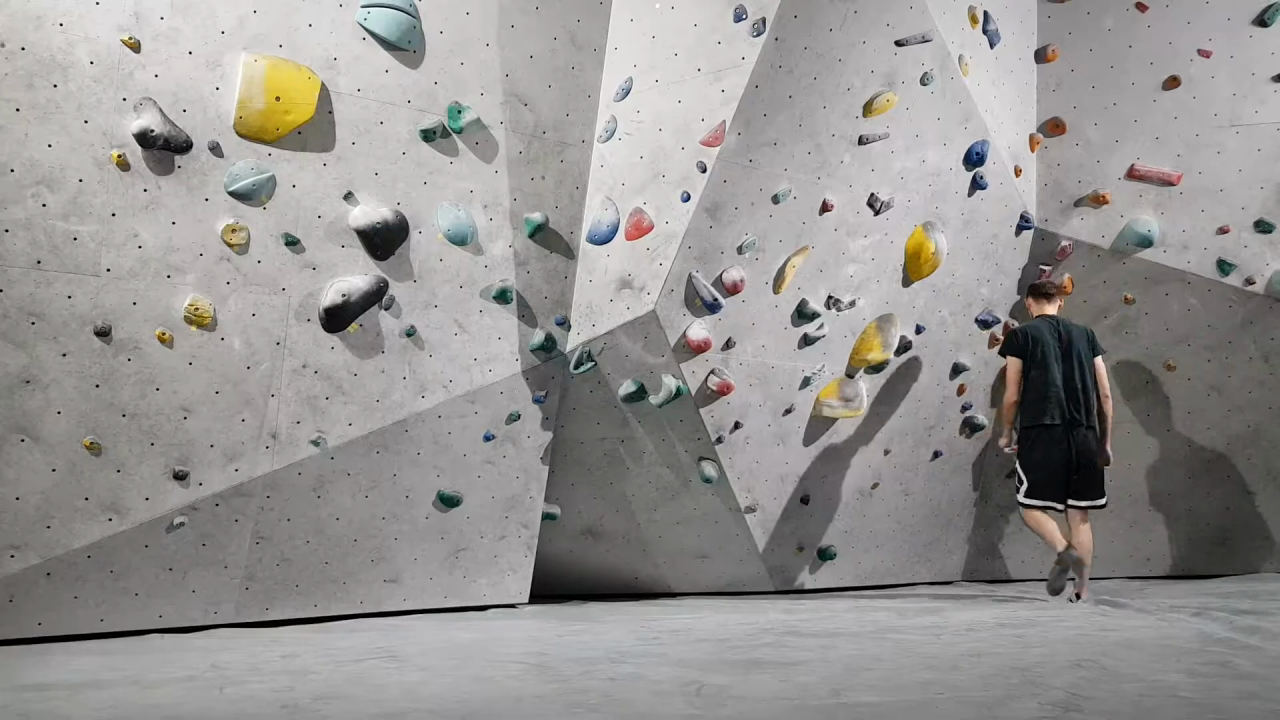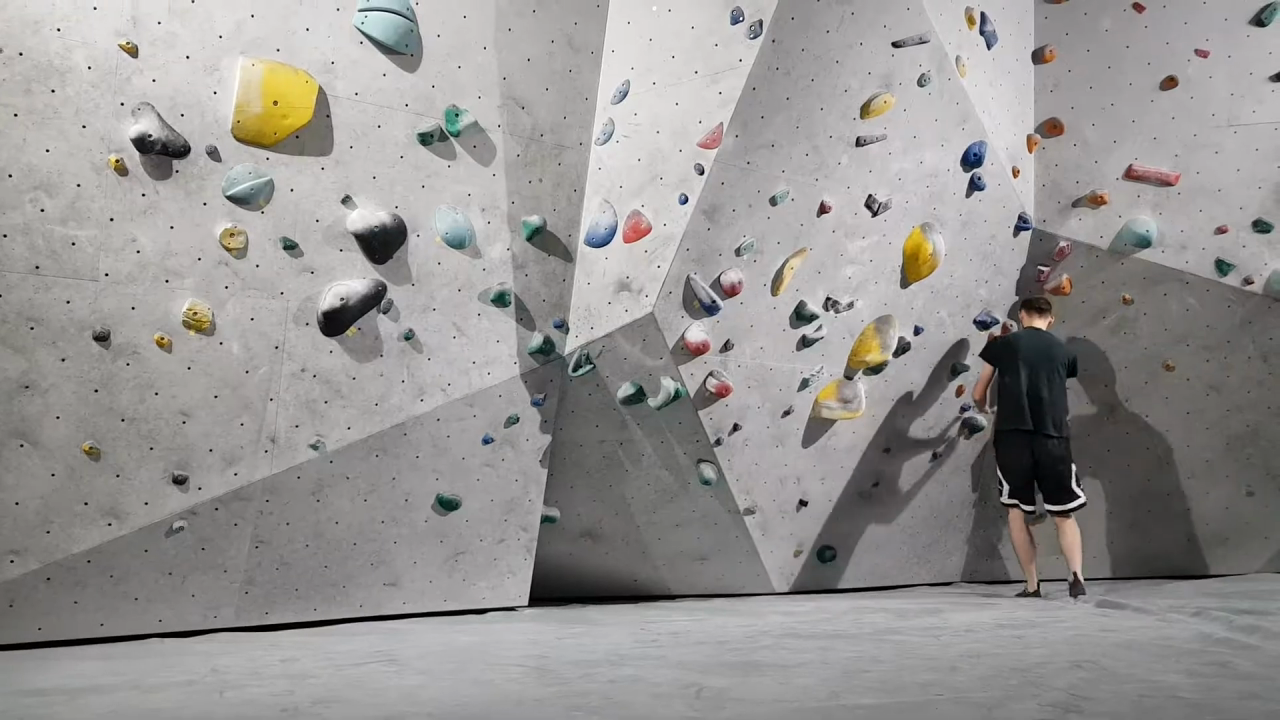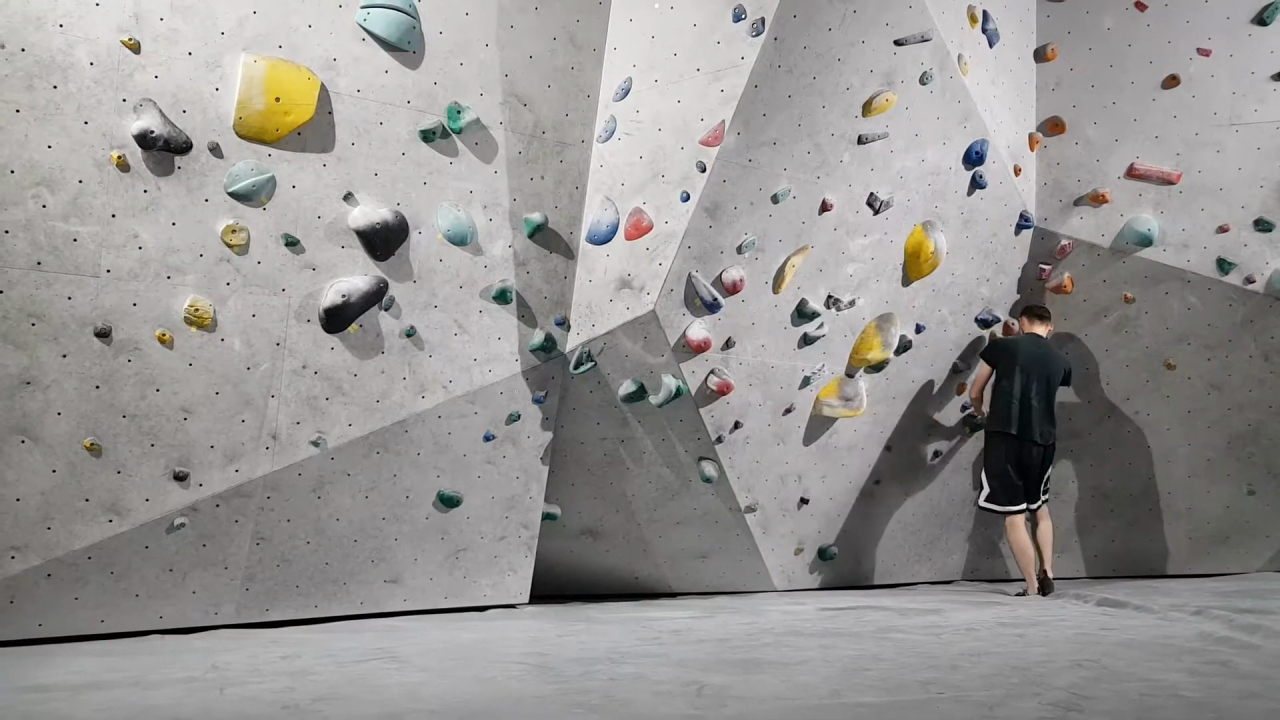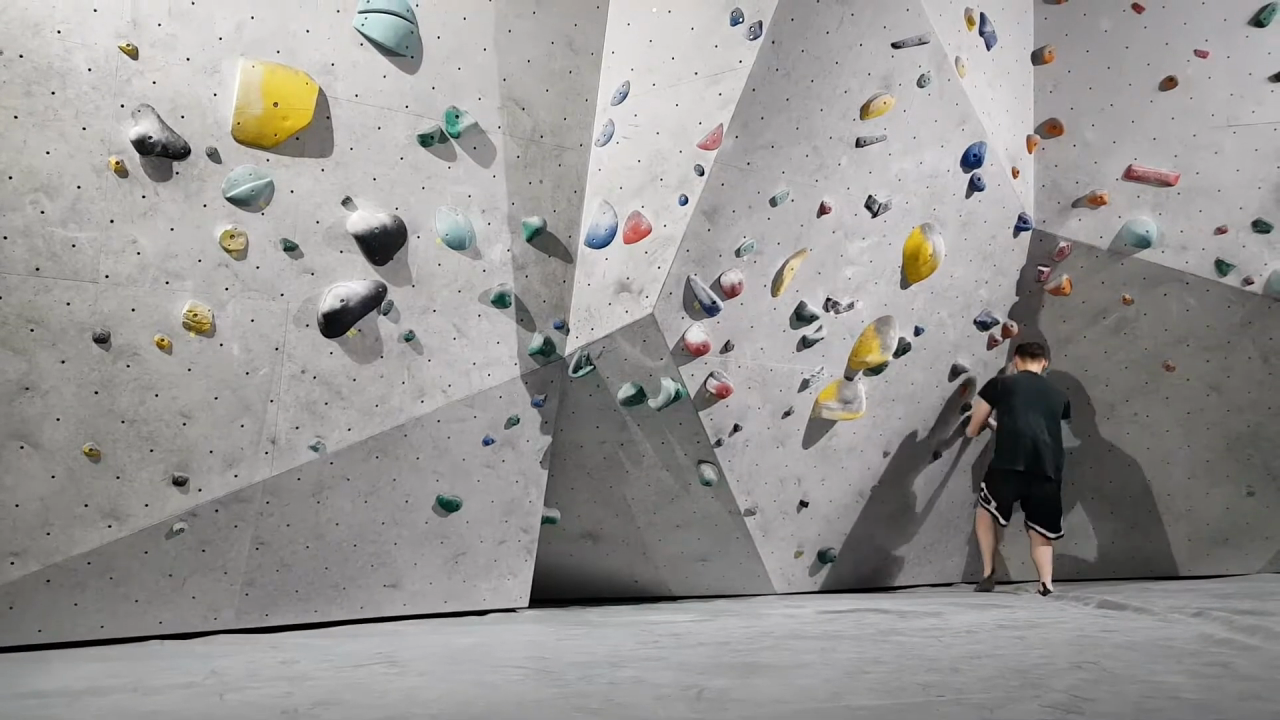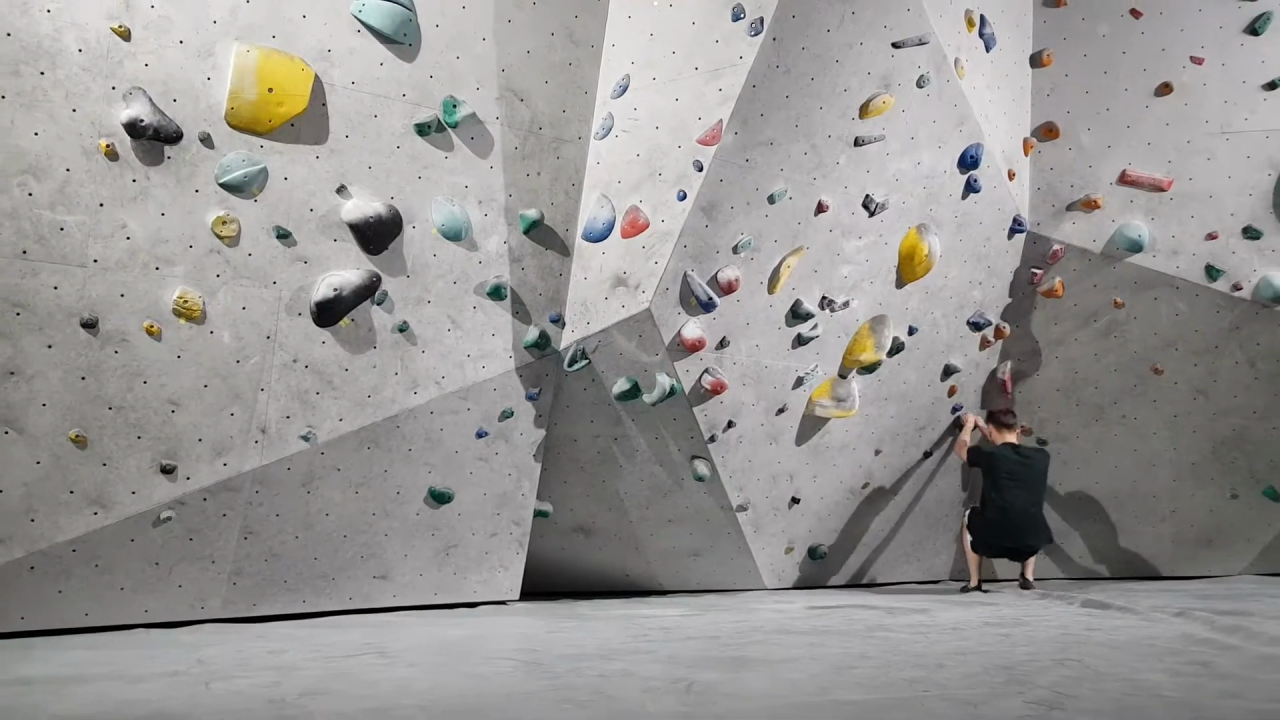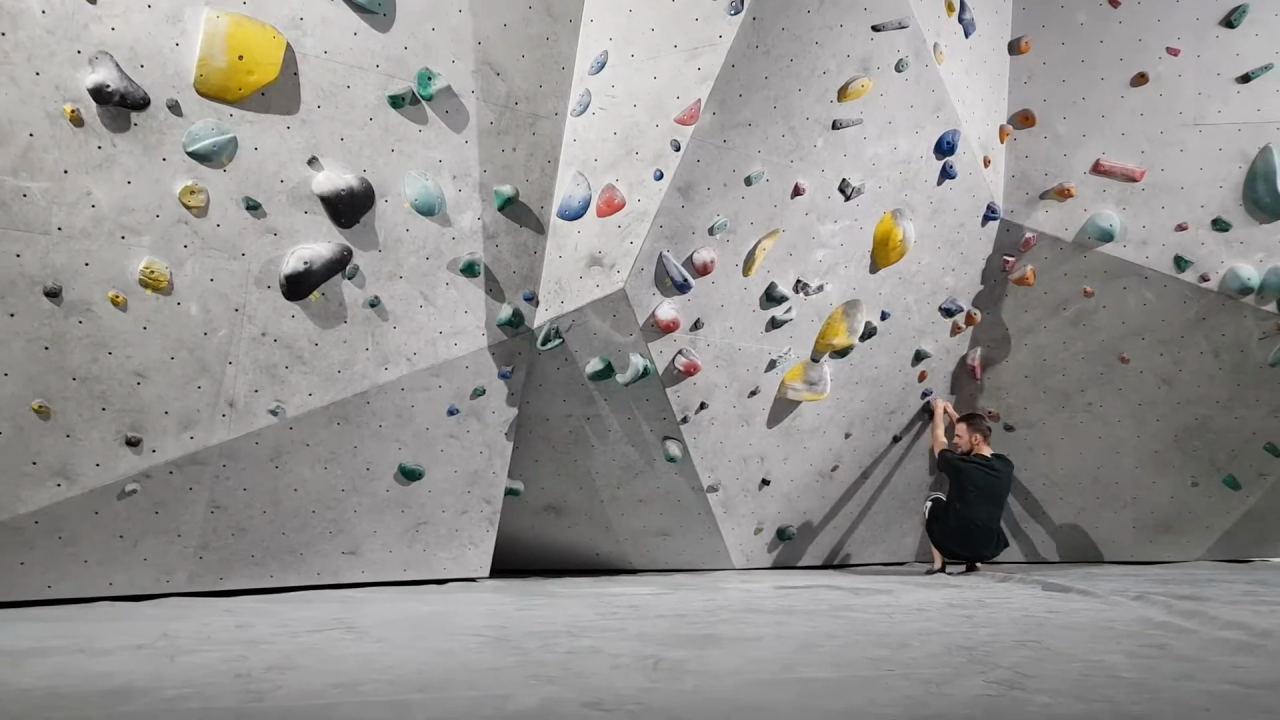
dt=0.5s
person 1, frame 1
left shoulder: (1020, 335)
right shoulder: (1085, 334)
left elbow: (1012, 396)
right elbow: (1105, 394)
left wrist: (1006, 433)
right wrist: (1105, 440)
left hip: (1041, 431)
right hip: (1084, 432)
left knee: (1032, 508)
right knee: (1080, 515)
left ankle: (1064, 550)
right ankle: (1082, 591)
person 1, frame 2
left shoulder: (1001, 344)
right shoulder: (1065, 351)
left elbow: (978, 395)
left wrist: (986, 409)
left hip: (1013, 436)
right hip: (1054, 438)
left knee: (1017, 511)
right knee: (1064, 514)
left ankle: (1031, 586)
right ankle: (1076, 575)
person 1, frame 3
left shoulder: (1001, 346)
right shoulder: (1061, 361)
left elbow: (975, 392)
left wrist: (980, 410)
left hip: (1004, 436)
right hip: (1042, 441)
left knee: (1014, 516)
right knee: (1039, 507)
left ankle: (1032, 587)
right ankle: (1047, 576)
person 1, frame 4
left shoulder: (1000, 384)
right shoulder: (1059, 395)
left elbow: (972, 431)
left wrist: (991, 424)
left hip: (1010, 467)
right hip: (1048, 471)
left knee: (985, 509)
right knee: (1039, 531)
left ankle: (988, 573)
right ankle: (1046, 584)
person 1, frame 5
left shoulder: (989, 456)
right shoulder: (1041, 457)
left elbow: (960, 448)
left wrist: (969, 424)
right wrist: (981, 426)
left hip: (994, 540)
right hip: (1032, 543)
left knee: (971, 516)
left ankle: (974, 582)
right ankle: (1027, 578)
person 1, frame 6
left shoulder: (959, 466)
right shoulder: (1005, 466)
left elbow: (938, 439)
right elbow: (981, 446)
left wrist: (939, 410)
right wrist: (951, 413)
left hip: (954, 546)
right hip: (989, 549)
left knee: (934, 501)
left ankle: (938, 565)
right ankle: (975, 563)
